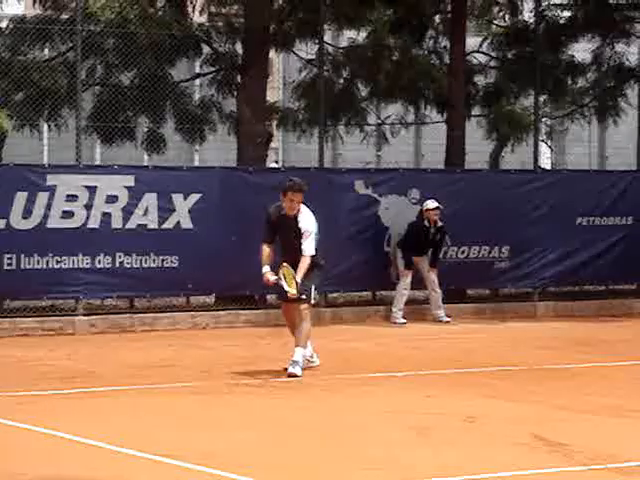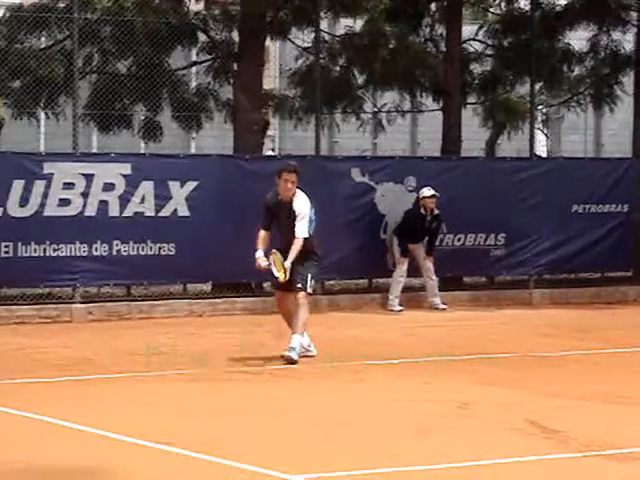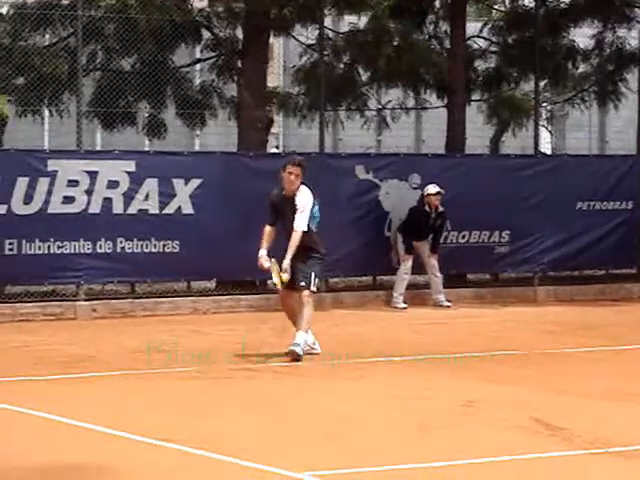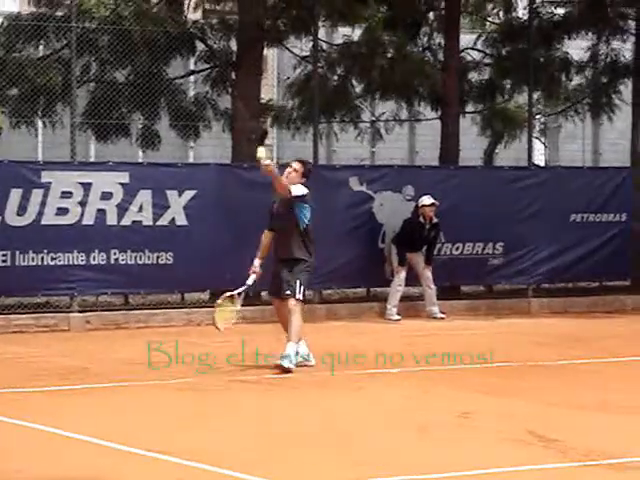
dt=0.2s
person 1, frame 1
left shoulder: (307, 219)
right shoulder: (273, 213)
left elbow: (307, 255)
right elbow: (267, 244)
left wrist: (298, 280)
right wrist: (266, 268)
left hip: (308, 268)
right hip: (288, 266)
left knee: (303, 307)
right knee: (288, 309)
left ankle: (297, 359)
right ankle: (308, 354)
person 1, frame 2
left shoulder: (302, 202)
right shoulder: (271, 199)
left elbow: (300, 238)
right elbow: (265, 229)
left wrist: (289, 262)
right wrist: (260, 253)
left hip: (305, 255)
right hip: (285, 254)
left knee: (301, 296)
right knee: (282, 299)
left ankle: (295, 345)
right ankle: (305, 343)
person 1, frame 3
left shoulder: (304, 197)
right shoulder: (277, 196)
left elbow: (298, 230)
right elbow: (271, 226)
left wrist: (287, 260)
right wrist: (263, 251)
left hip: (310, 253)
right hip: (291, 253)
left knee: (305, 295)
right knee: (285, 297)
left ankle: (299, 342)
right ankle: (309, 340)
person 1, frame 4
left shoulder: (301, 192)
right shoulder: (277, 200)
left elbow: (284, 188)
right elbow: (268, 232)
left wrist: (272, 173)
right wrist: (258, 259)
left hip: (299, 261)
right hip: (282, 260)
left knee: (293, 304)
right knee: (279, 307)
left ankle: (289, 354)
right ankle: (302, 352)
person 2, frame 1
left shoulder: (441, 228)
right shoulder: (416, 226)
left elbow: (437, 248)
right elbow: (407, 247)
left wrist: (433, 265)
right wrist: (408, 266)
left hip: (423, 255)
right hip: (404, 253)
left knee: (433, 281)
right knee: (405, 282)
left ankle: (439, 314)
right ankle: (396, 315)
person 2, frame 2
left shoulder: (437, 216)
right shoulder: (412, 214)
left elbow: (433, 236)
right elbow: (402, 234)
left wrist: (429, 253)
right wrist: (404, 254)
left hip: (419, 243)
right hip: (400, 241)
left knee: (429, 269)
right knee: (401, 269)
left ankle: (435, 301)
right ankle: (392, 303)
person 2, frame 3
left shoulder: (441, 213)
right shoulder: (416, 211)
left elbow: (438, 233)
right elbow: (407, 232)
left wrist: (434, 251)
right wrist: (409, 251)
left hip: (423, 240)
right hip: (405, 238)
left knee: (433, 266)
right knee: (406, 266)
left ankle: (440, 299)
right ankle: (397, 300)
person 2, frame 4
left shoulder: (435, 225)
right shoulder: (411, 222)
left elbow: (431, 245)
right elbow: (401, 243)
left wrist: (428, 262)
right wrist: (401, 263)
left hip: (417, 252)
right hip: (399, 250)
left knee: (428, 278)
right knee: (399, 278)
left ankle: (433, 311)
right ankle: (390, 312)
